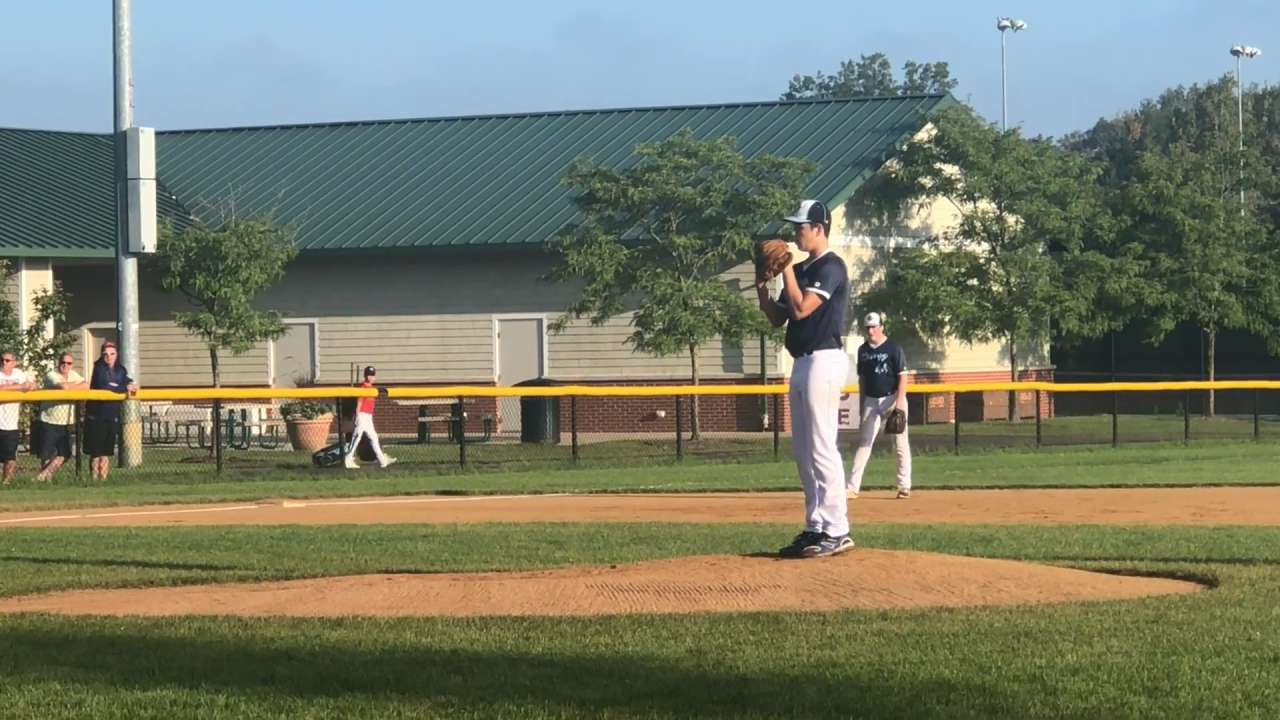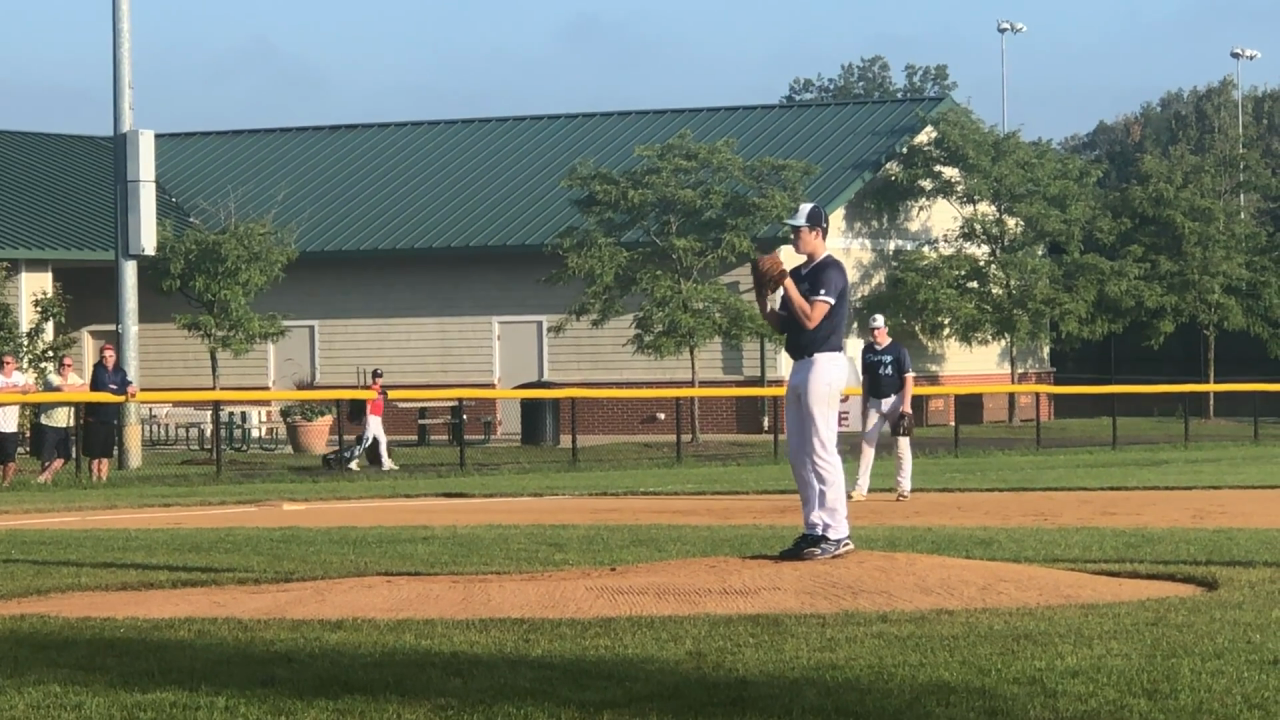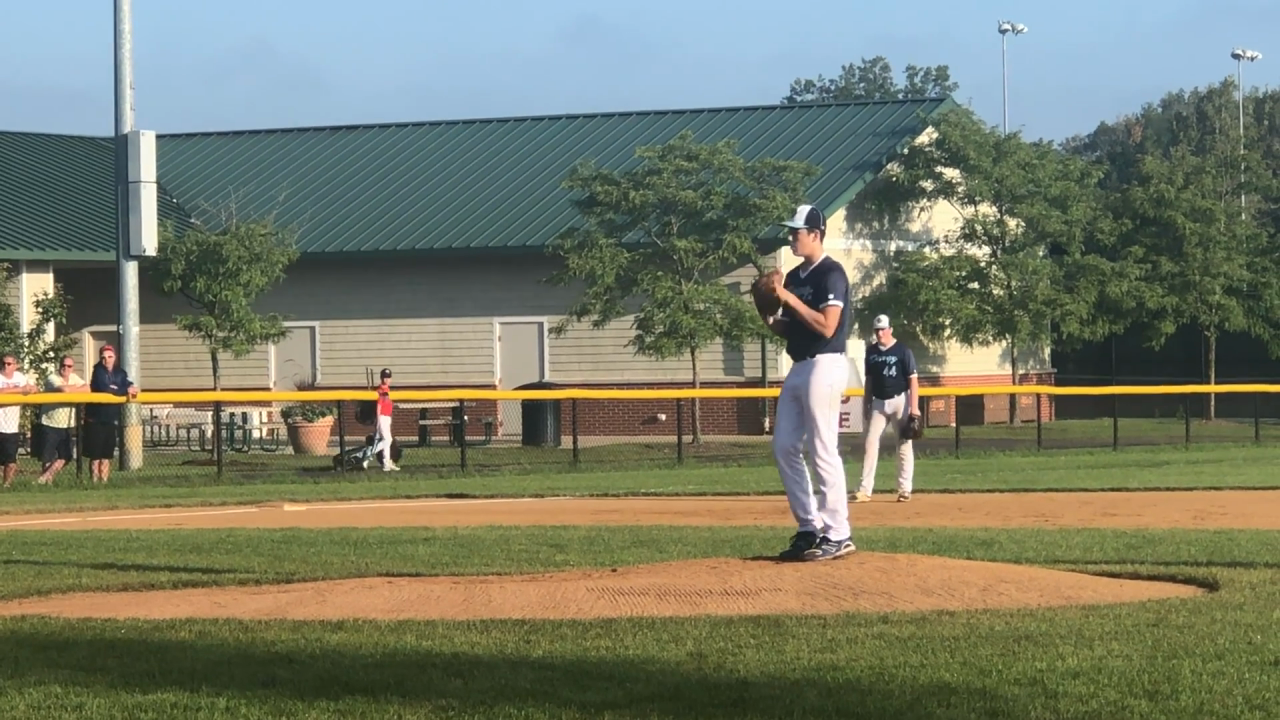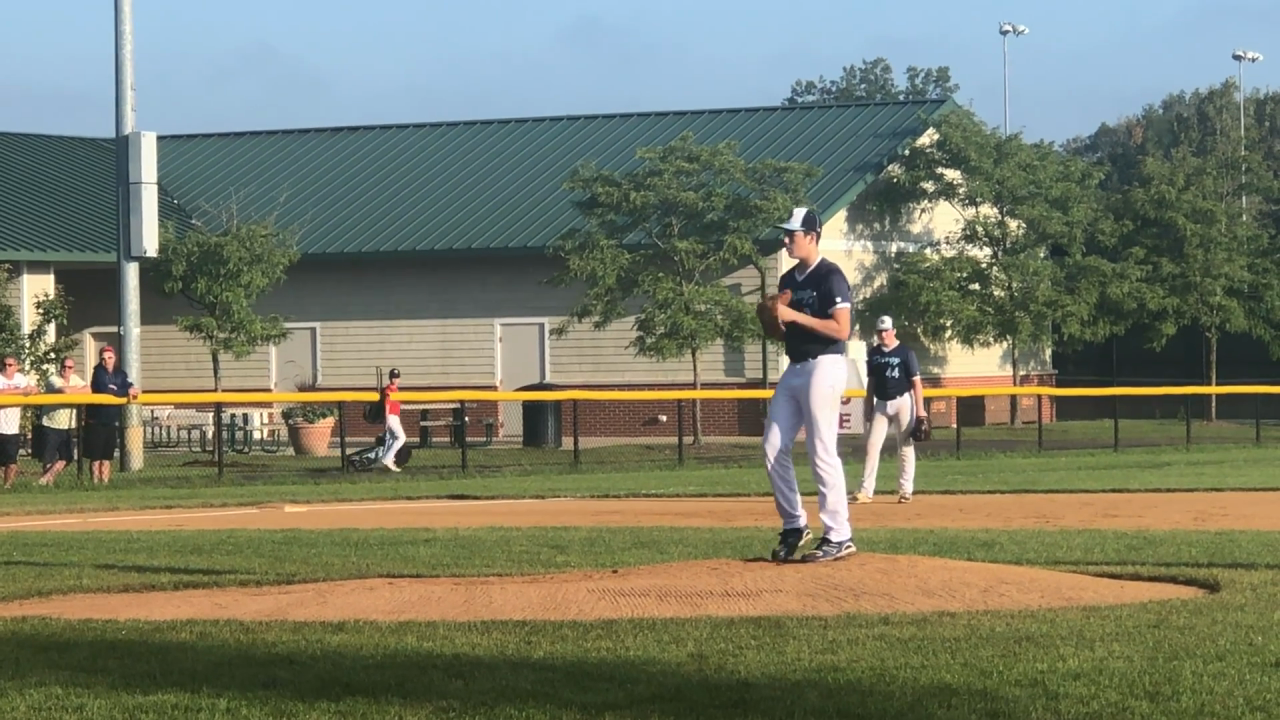
dt=0.1s
person 1, frame 1
left shoulder: (830, 266)
right shoulder: (801, 270)
left elbow: (802, 309)
right elbow: (778, 318)
left wrist: (784, 270)
right wrist: (762, 282)
left hip: (823, 363)
right hip: (801, 364)
left knee: (821, 448)
right knee: (804, 452)
left ankle: (837, 532)
right ankle: (815, 528)
person 1, frame 2
left shoulder: (830, 271)
right shoulder: (799, 273)
left elbow: (810, 319)
right elbow: (781, 326)
left wrist: (786, 281)
right wrist: (762, 294)
left hip: (822, 366)
right hip: (800, 367)
left knee: (821, 452)
right knee: (799, 454)
left ankle: (837, 535)
right ankle: (814, 531)
person 1, frame 3
left shoulder: (830, 273)
right shoulder: (794, 276)
left elbow: (828, 327)
left wrist: (789, 299)
right wrist: (769, 316)
left hip: (824, 367)
right hip: (797, 368)
left knee: (822, 452)
right knee: (785, 450)
left ankle: (838, 536)
right ankle: (810, 528)
person 1, frame 4
left shoulder: (830, 276)
right shoulder: (788, 279)
left elbow: (841, 330)
left wrist: (795, 315)
right wrist: (774, 321)
left hip: (823, 368)
right hip: (794, 369)
left knee: (822, 453)
right knee: (773, 448)
left ankle: (838, 537)
right ankle: (794, 525)
